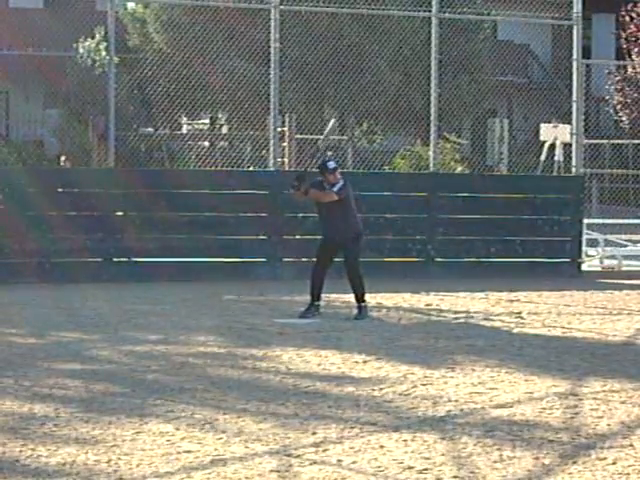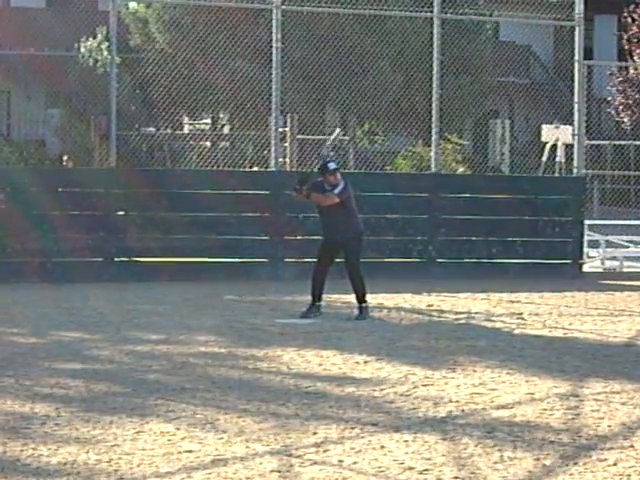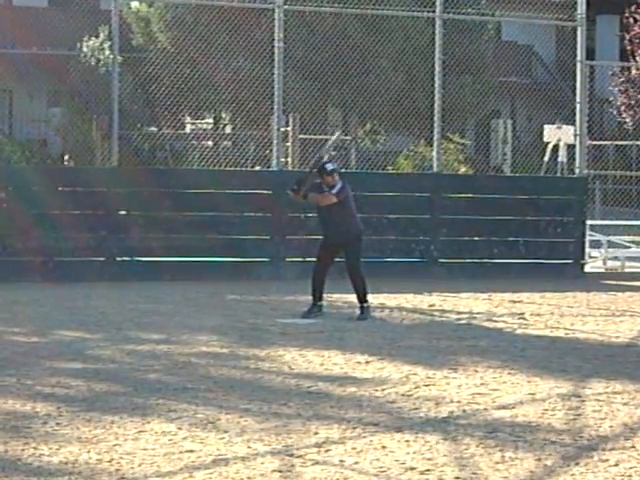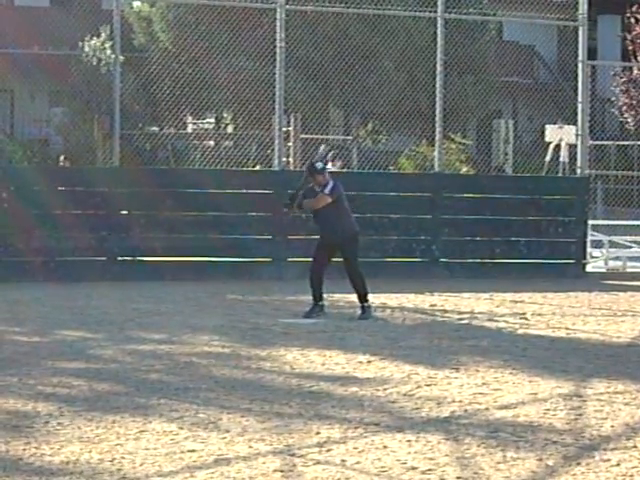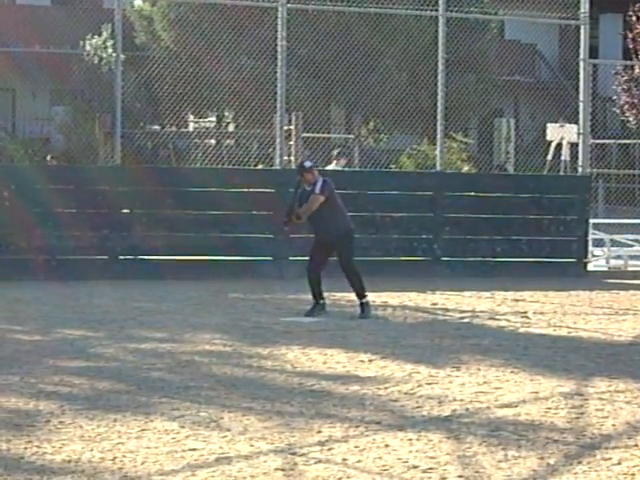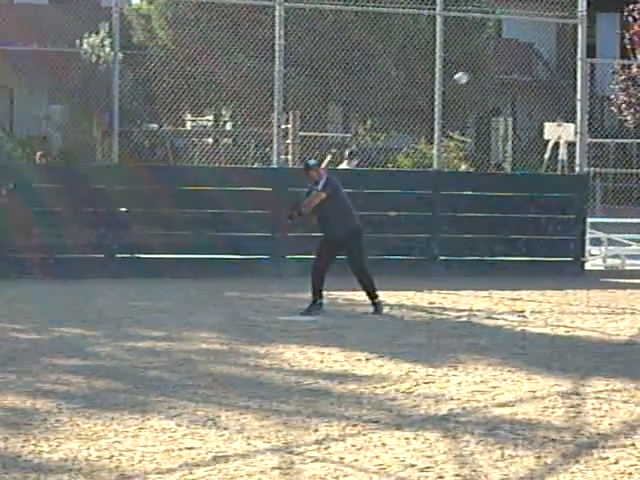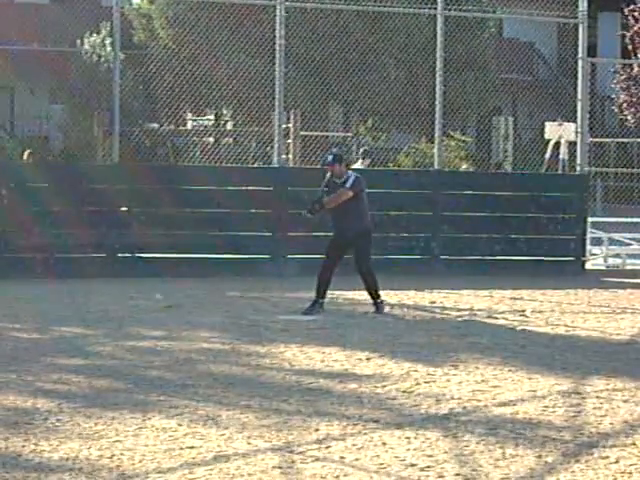
dt=0.4s
person 1, frame 1
left shoulder: (343, 184)
right shoulder: (318, 184)
left elbow: (324, 197)
right elbow: (300, 194)
left wrist: (305, 189)
right wrist: (299, 186)
left hip: (351, 234)
right hip: (330, 236)
left knee: (352, 268)
right knee: (319, 268)
left ankle: (362, 305)
right ankle: (315, 304)
person 1, frame 2
left shoulder: (343, 186)
right shoulder: (318, 184)
left elbow: (325, 200)
right elbow: (302, 195)
left wrist: (307, 193)
right wrist: (301, 189)
left hip: (352, 235)
right hip: (331, 236)
left knee: (353, 269)
right knee: (319, 269)
left ankle: (363, 306)
right ankle: (316, 304)
person 1, frame 3
left shoulder: (342, 187)
right shoulder: (317, 186)
left elbow: (322, 200)
right elbow: (301, 196)
left wrist: (304, 193)
right wrist: (298, 190)
left hip: (351, 235)
right hip: (330, 236)
left knee: (353, 269)
right knee: (319, 269)
left ankle: (364, 306)
right ankle: (317, 305)
person 1, frame 4
left shoulder: (333, 185)
right shoulder: (310, 191)
left elbow: (317, 203)
right elbow: (300, 206)
left wrist: (301, 203)
right wrist: (295, 204)
left hip: (348, 235)
right hip: (327, 237)
left knee: (352, 269)
right knee: (316, 270)
left ankle: (365, 306)
right ankle: (318, 305)
person 1, frame 5
left shoulder: (324, 183)
right shoulder: (302, 194)
left elbow: (312, 205)
right elbow: (301, 216)
left wrist: (297, 215)
right wrist: (294, 217)
left hip: (343, 233)
right hip: (322, 237)
left knee: (348, 266)
right knee: (312, 269)
left ankle: (364, 302)
right ankle: (319, 303)
person 1, frame 6
left shoulder: (328, 181)
right shoulder: (312, 191)
left elbow: (314, 201)
right elbow: (310, 212)
left wrist: (297, 212)
right wrist: (299, 211)
left hip: (351, 232)
right hip: (331, 236)
left knee: (358, 266)
right knee: (318, 267)
left ankle: (375, 300)
right ankle: (317, 302)
person 1, frame 7
left shoulder: (355, 179)
right shoulder: (330, 184)
left elbow: (340, 198)
right elbow: (328, 205)
left wrist: (320, 205)
right wrist: (319, 205)
left hip: (361, 232)
right hip: (341, 233)
left knee: (364, 267)
right knee: (327, 266)
left ankle: (377, 301)
right ankle: (319, 301)
